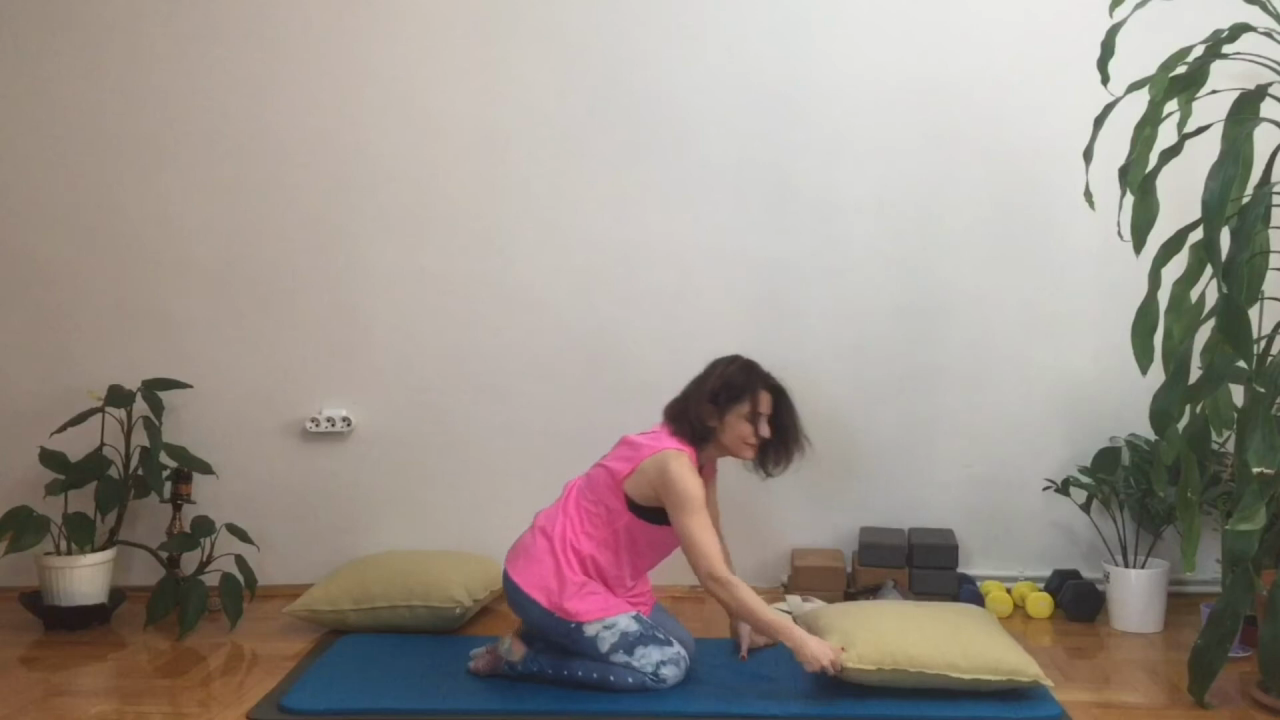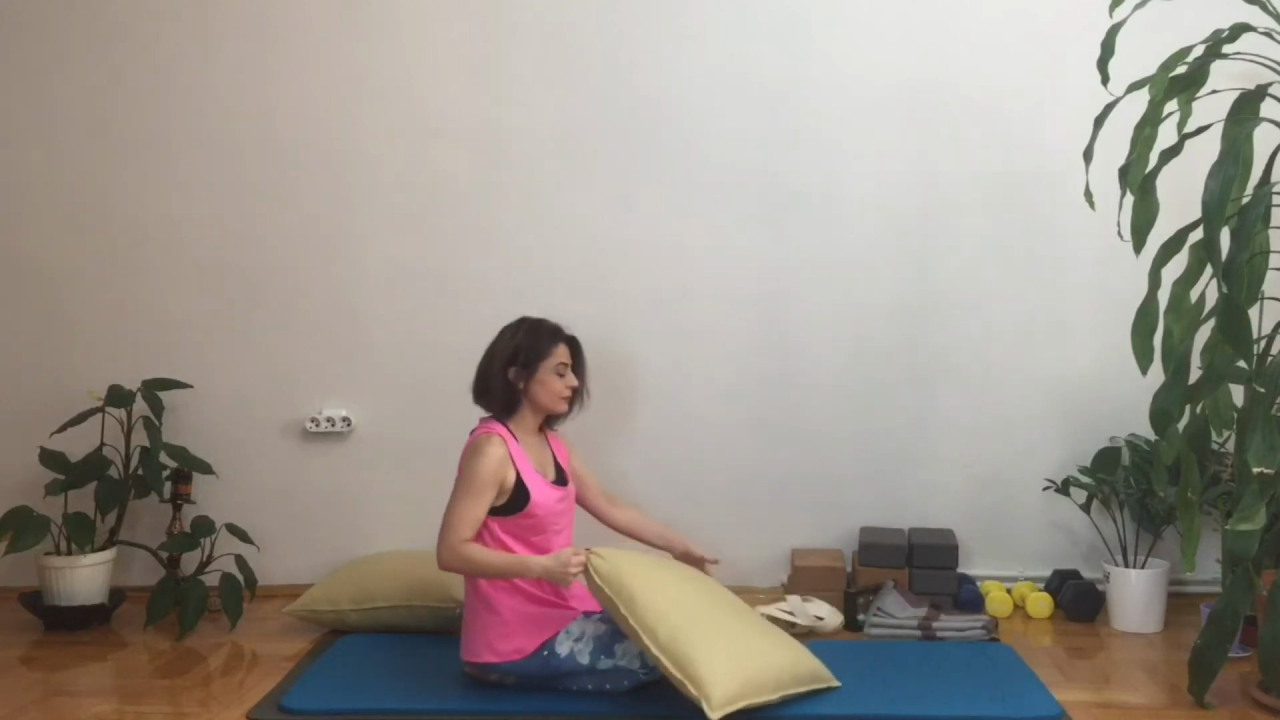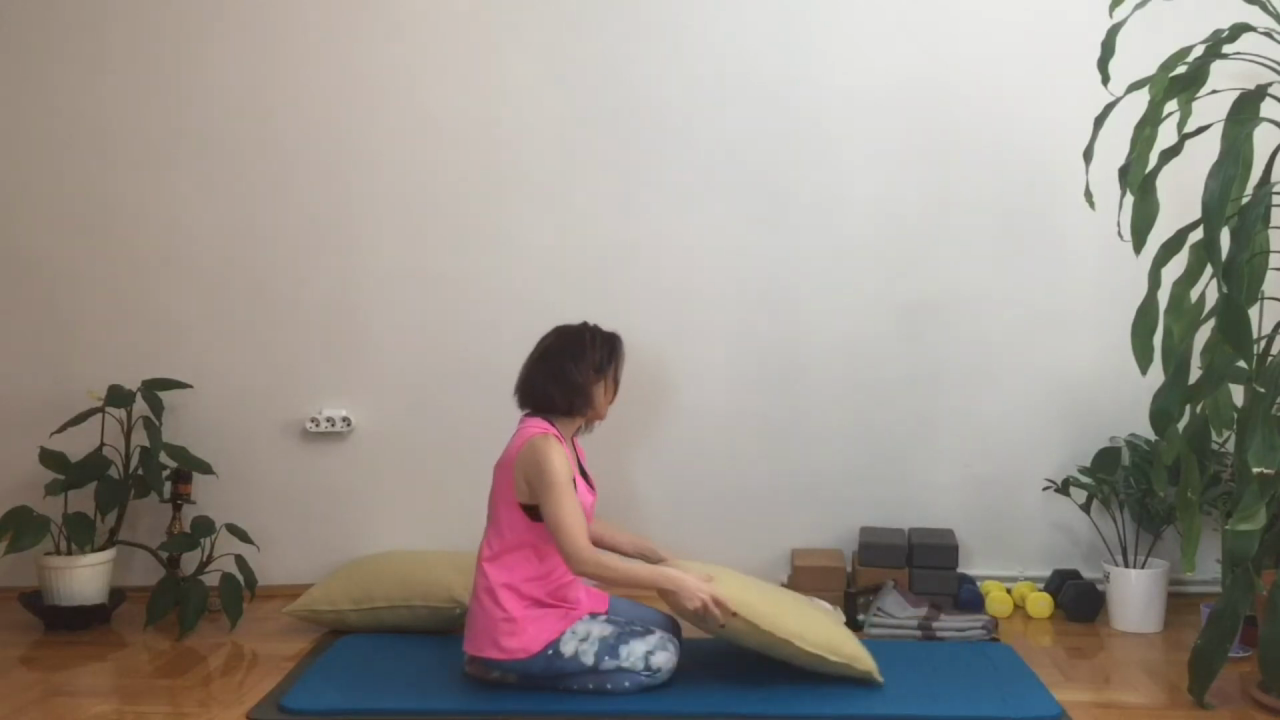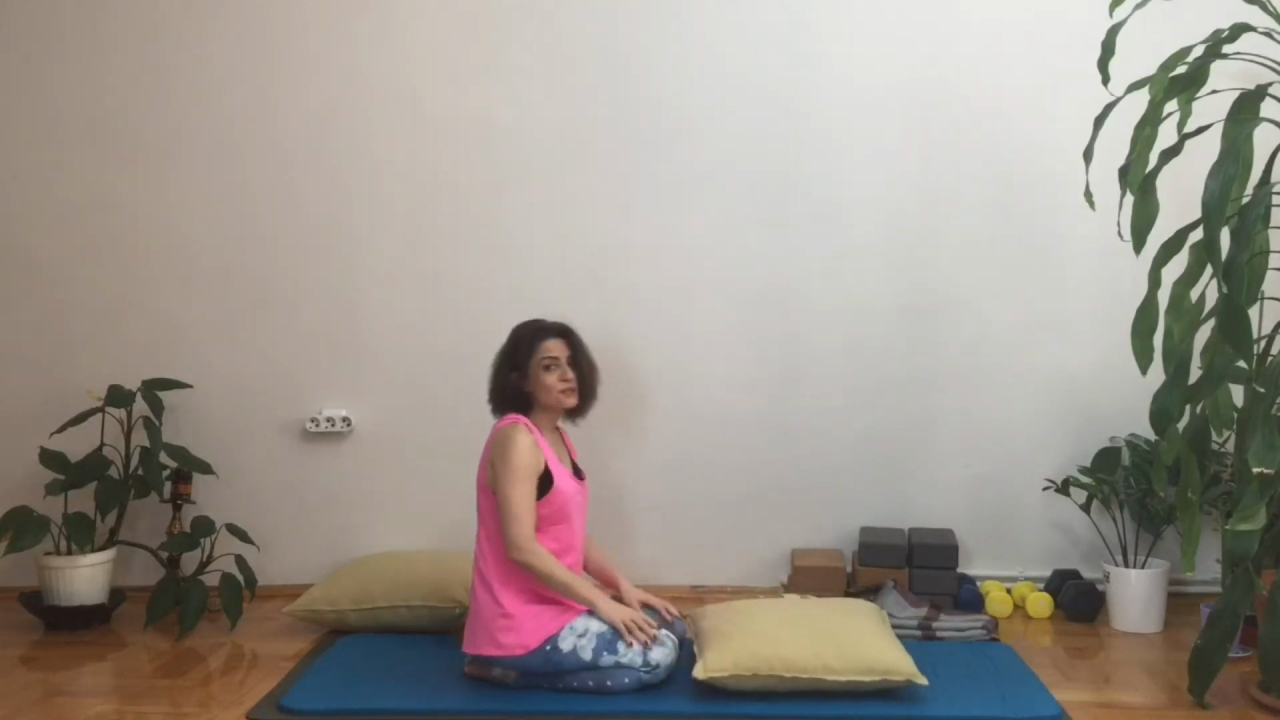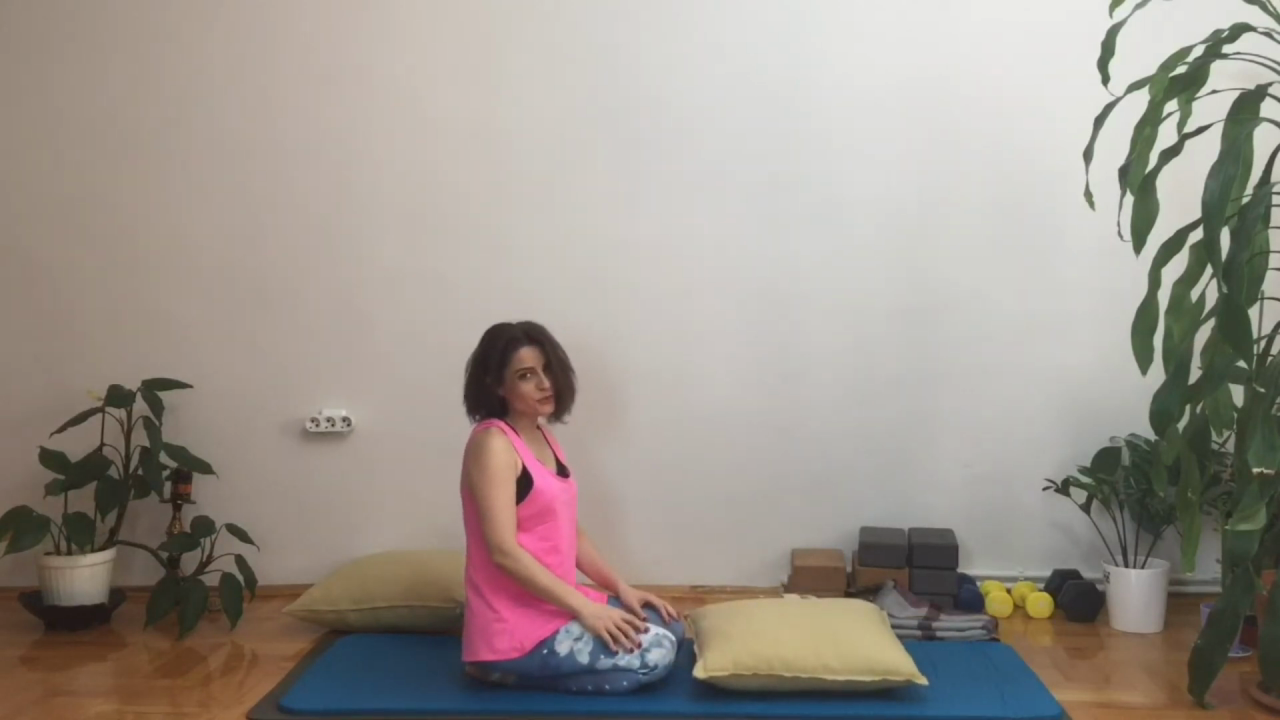
dt=1s
person 1, frame 1
left shoulder: (699, 458)
right shoulder: (674, 466)
left elbow: (714, 547)
right elbow: (715, 578)
left wrist: (740, 619)
right wrist: (799, 640)
left hip: (596, 577)
right hip: (551, 585)
left knee: (678, 645)
right knee: (667, 665)
left ankle: (549, 633)
right ankle: (518, 655)
person 1, frame 2
left shoulder: (550, 442)
right shoulder: (491, 449)
left elbow: (609, 507)
right elbow: (452, 552)
left wrist: (681, 548)
right wrist: (541, 566)
left hip: (555, 605)
right hip: (513, 631)
right knee: (651, 656)
left ankle: (542, 666)
right ankle: (512, 671)
person 1, frame 3
left shoulder: (559, 439)
right shoulder: (544, 448)
left elbow: (582, 526)
right elbow: (580, 558)
left wrist: (654, 554)
right wrist: (672, 580)
left hip: (553, 602)
right hip: (520, 626)
left knee: (663, 630)
right knee: (658, 657)
left ankle: (528, 663)
right ankle: (510, 666)
person 1, frame 4
left shoulder: (556, 437)
right shoulder: (516, 437)
right elbow: (521, 547)
left wrist: (622, 585)
right wrist: (602, 602)
left hip: (554, 602)
right hip: (518, 621)
left knee: (669, 627)
right knee: (656, 655)
left ankle: (531, 658)
right ankle: (510, 667)
person 1, frame 5
left shoulder: (542, 436)
right shoulder: (493, 443)
right elbow: (504, 551)
left wrist: (620, 587)
right wrist: (586, 608)
left hip: (552, 605)
right hip: (513, 629)
left knee: (668, 626)
right knee: (653, 653)
left ankle: (532, 665)
right ankle: (509, 669)
